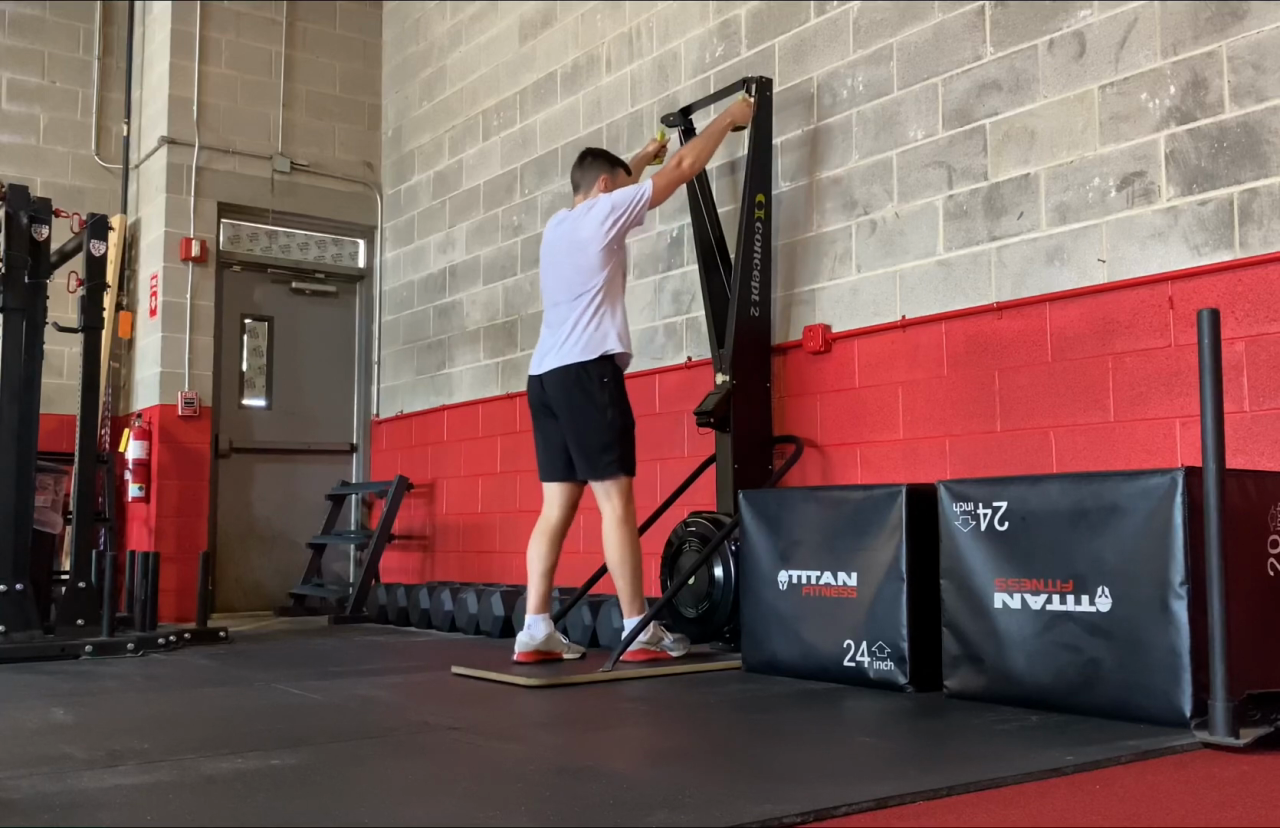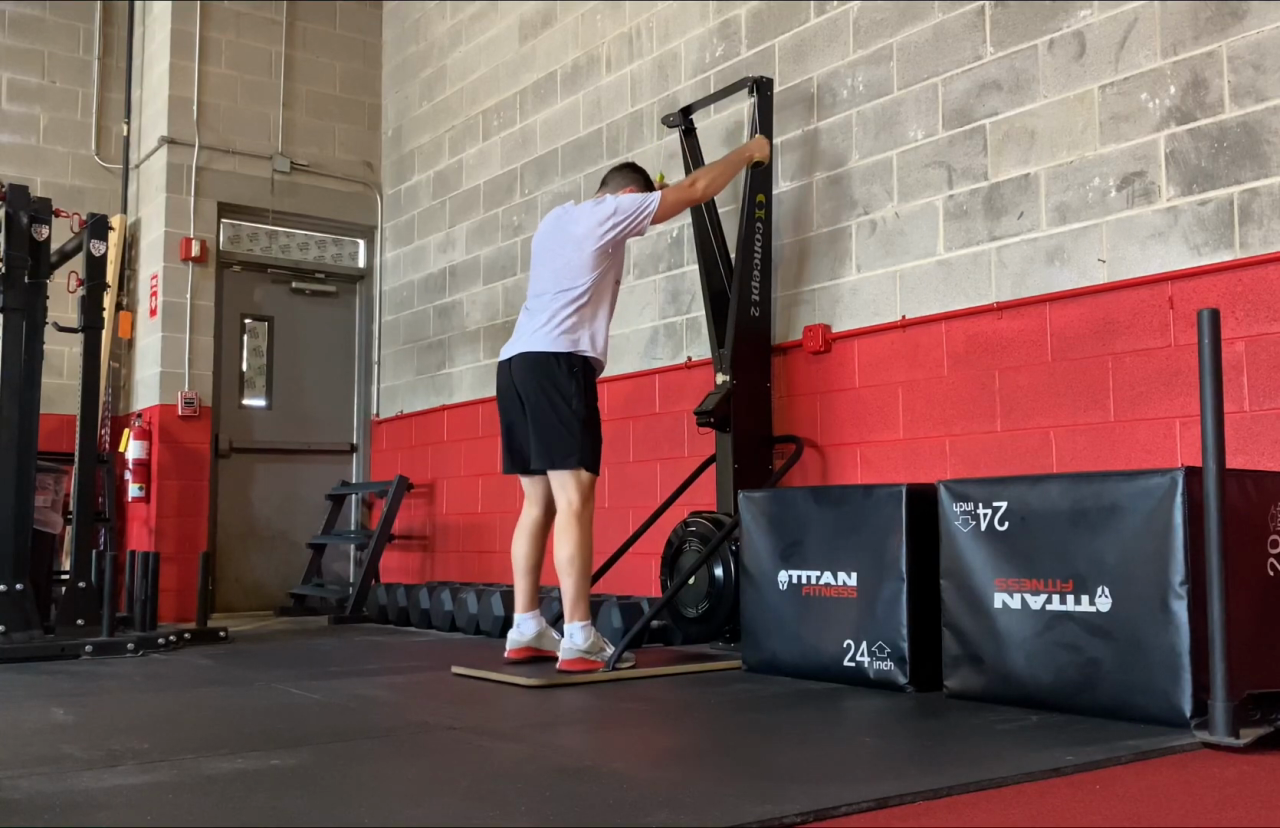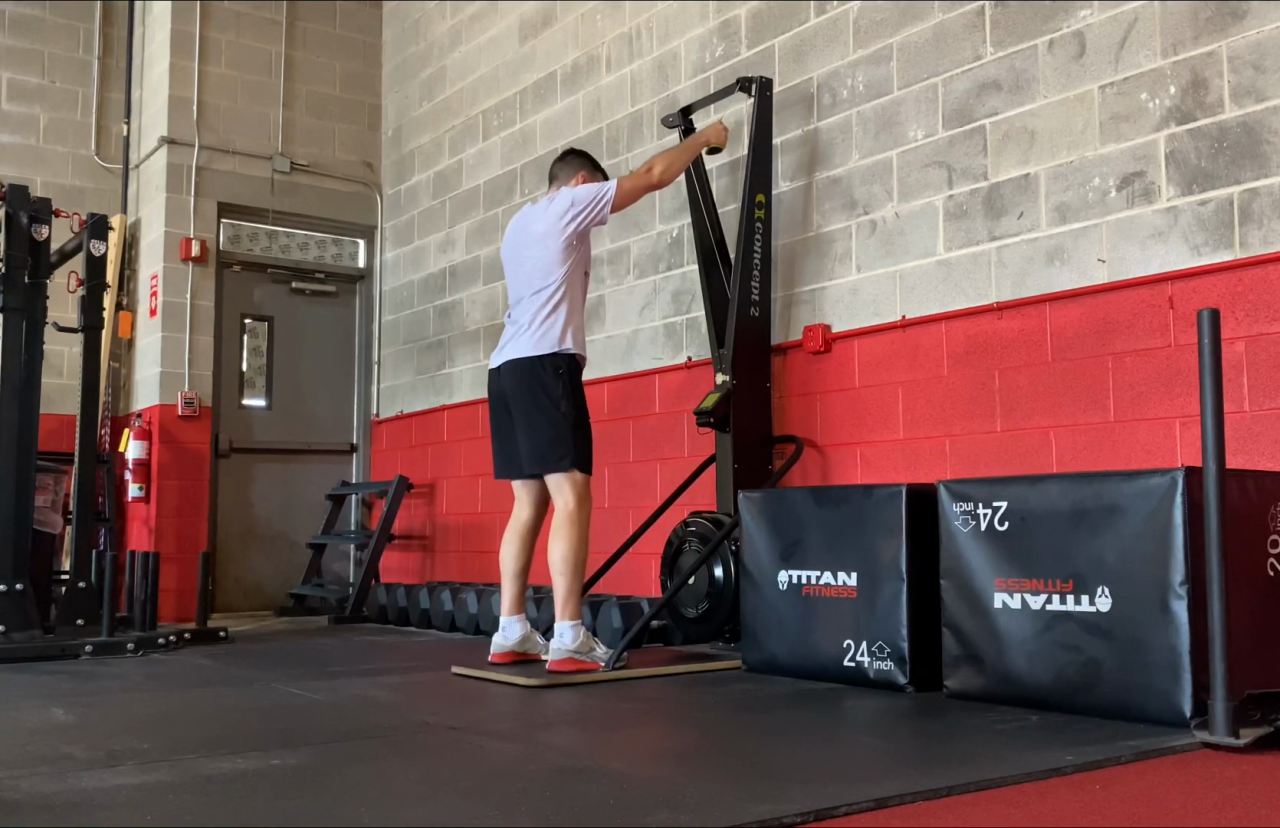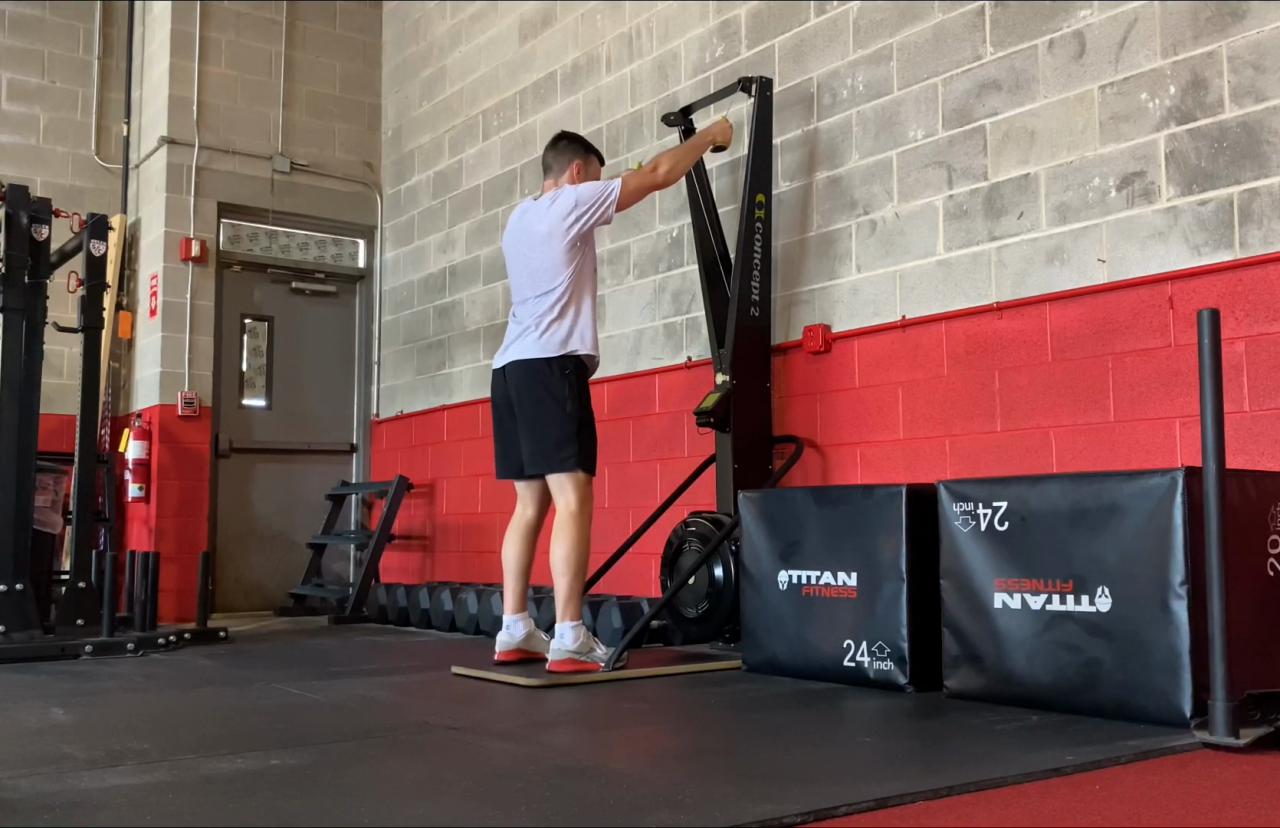
dt=0.7s
person 1, frame 1
left shoulder: (557, 226)
right shoulder: (604, 213)
right elbow: (685, 168)
left wrist: (638, 159)
right wrist: (730, 116)
left hip: (545, 376)
right hip: (587, 371)
left knee: (558, 506)
right knee: (616, 503)
left ankle: (535, 629)
right ankle: (640, 631)
person 1, frame 2
left shoulder: (557, 217)
right shoulder: (610, 211)
right elbow: (695, 189)
left wrist: (647, 191)
right wrist: (748, 152)
left hip: (516, 362)
right hip: (556, 361)
left knee: (539, 502)
right knee: (573, 499)
left ankle: (526, 626)
right ankle: (579, 640)
person 1, frame 3
left shoulder: (521, 221)
right shoulder: (567, 204)
right elbow: (654, 174)
right wrist: (704, 138)
left hip: (507, 369)
right hip: (543, 364)
left knee: (529, 505)
right knee: (571, 501)
left ankle: (511, 633)
right ankle: (569, 639)
person 1, frame 4
left shoulder: (521, 216)
right shoulder: (570, 203)
right elbow: (660, 174)
left wrist: (617, 180)
right wrist: (710, 135)
left hip: (510, 368)
right hip: (550, 365)
left knee: (530, 503)
right knee: (572, 500)
left ankle: (515, 629)
right ankle: (570, 640)
